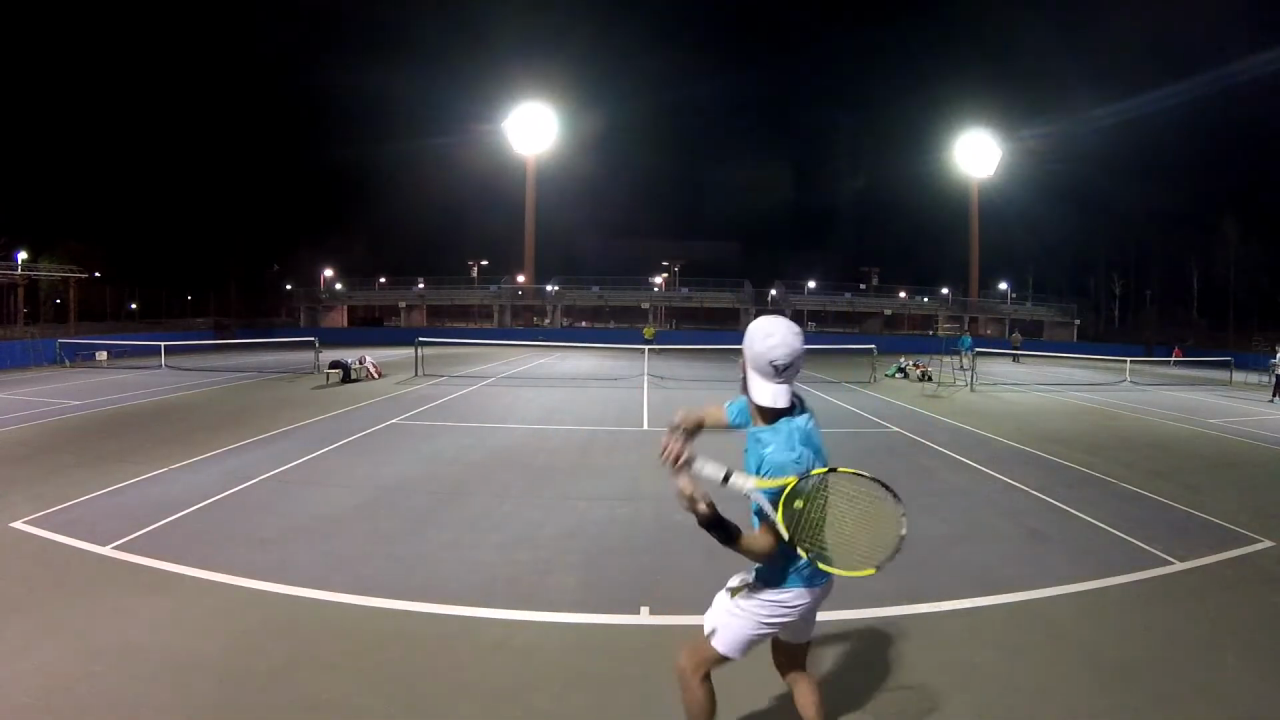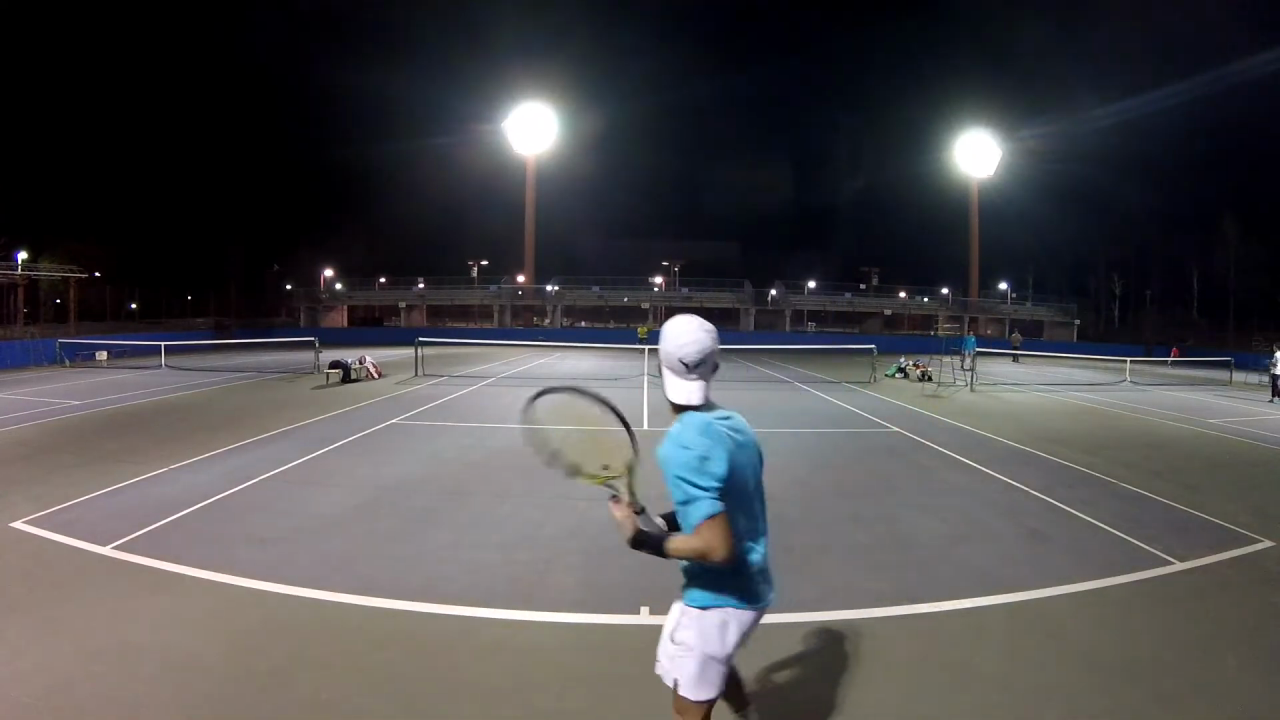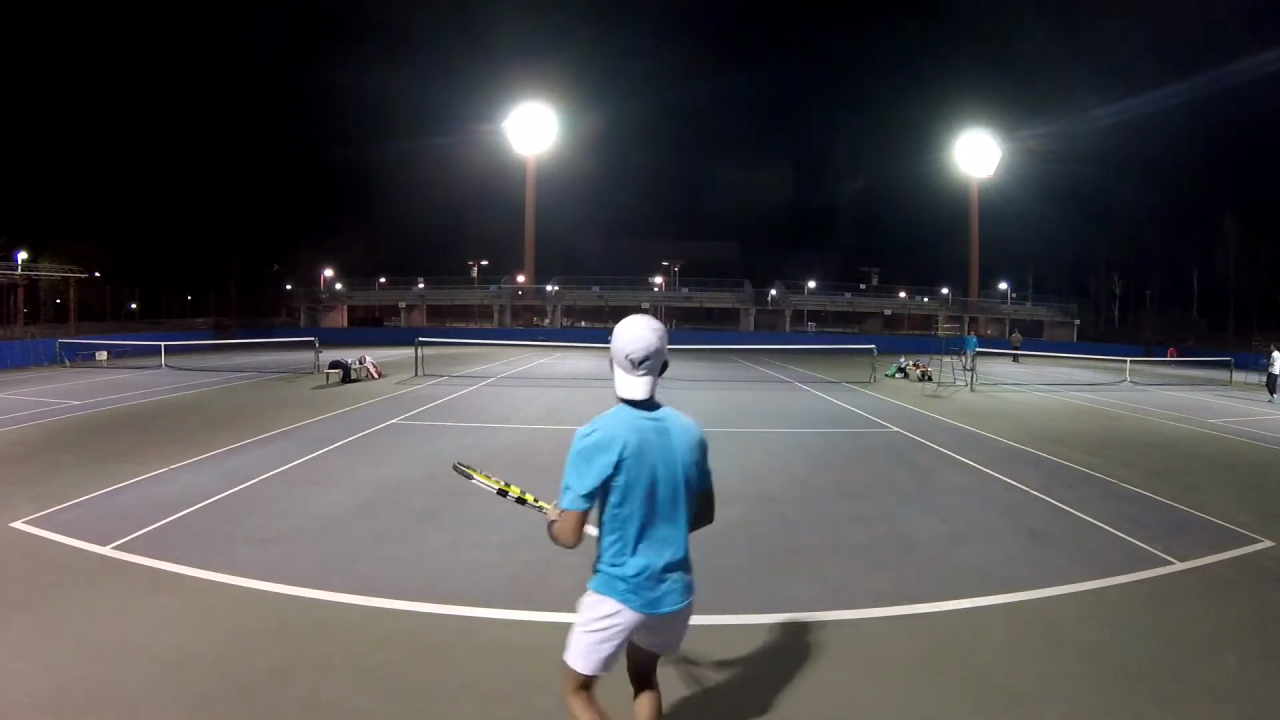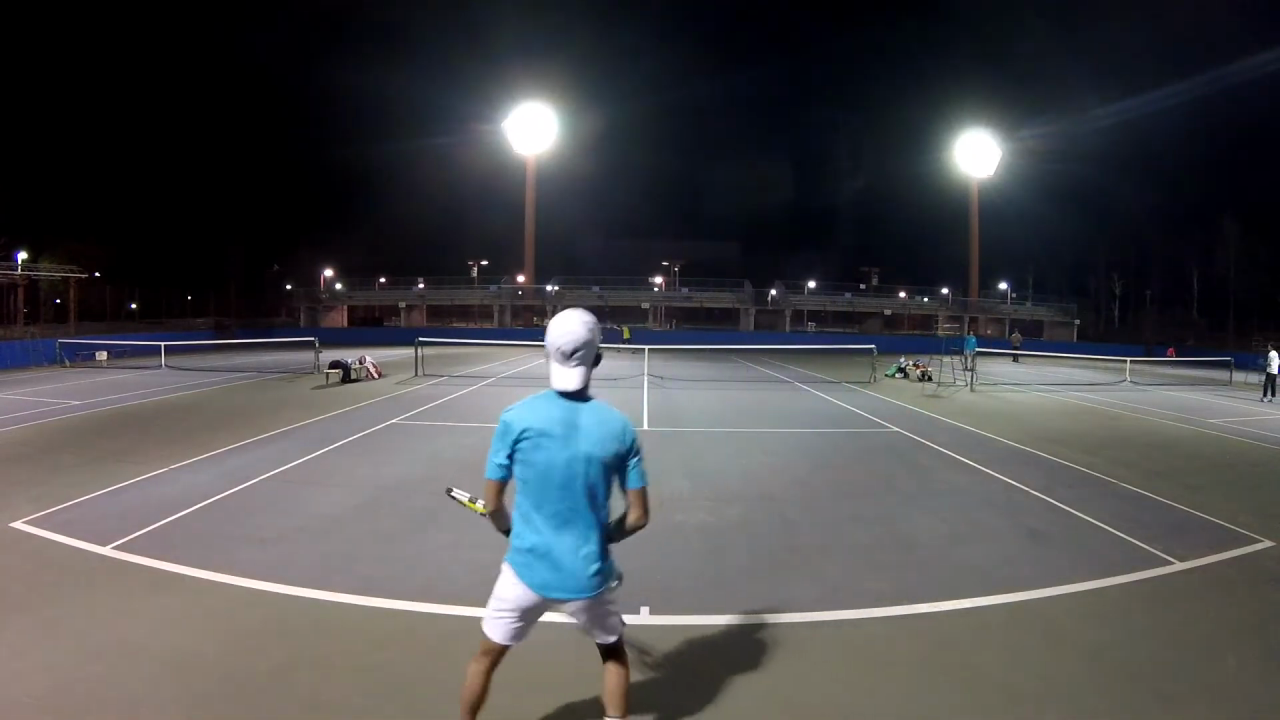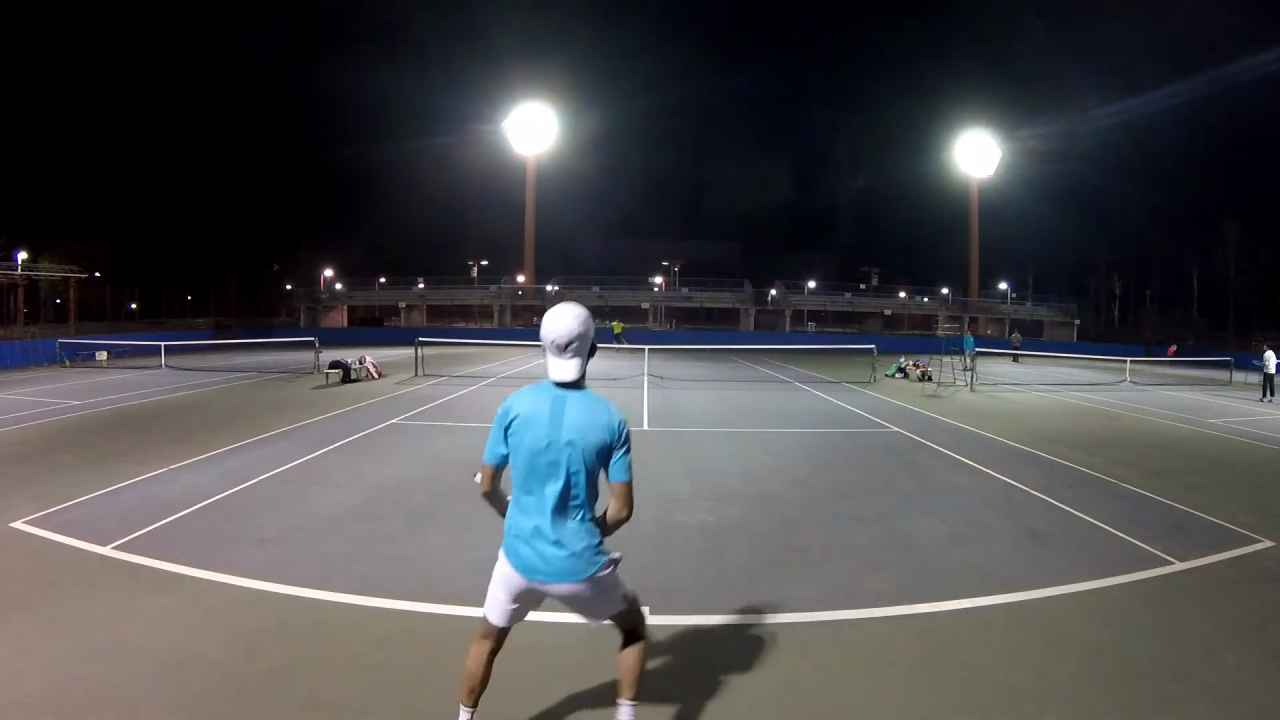
dt=0.3s
person 1, frame 1
left shoulder: (781, 455)
right shoulder: (786, 403)
left elbow: (766, 549)
right elbow: (709, 415)
left wrist: (708, 518)
right wrist: (683, 432)
left hip: (781, 585)
right hip: (809, 577)
left knee: (692, 665)
right knee: (793, 668)
person 1, frame 2
left shoulder: (682, 446)
right shoulder: (735, 427)
left elbow: (717, 547)
left wrist: (641, 538)
right wrist: (675, 521)
left hip: (716, 601)
right hip: (753, 591)
right knee: (716, 666)
person 1, frame 3
left shoulder: (595, 437)
right shoulder: (690, 432)
left elbow: (569, 536)
right elbow: (705, 514)
left wrist: (553, 523)
left hip: (618, 593)
right hip: (674, 592)
right knee: (644, 679)
person 1, frame 4
left shoulder: (516, 418)
right shoulder: (619, 427)
left elbow: (492, 506)
right elbow: (638, 517)
left hip: (528, 571)
right hip: (588, 577)
left knee: (485, 657)
right knee: (614, 654)
person 1, frame 5
left shoulder: (514, 406)
right shoulder: (609, 419)
left elbow: (487, 487)
right elbow: (621, 510)
left hip: (521, 556)
right hip: (580, 565)
left knee: (488, 640)
right knee: (634, 630)
